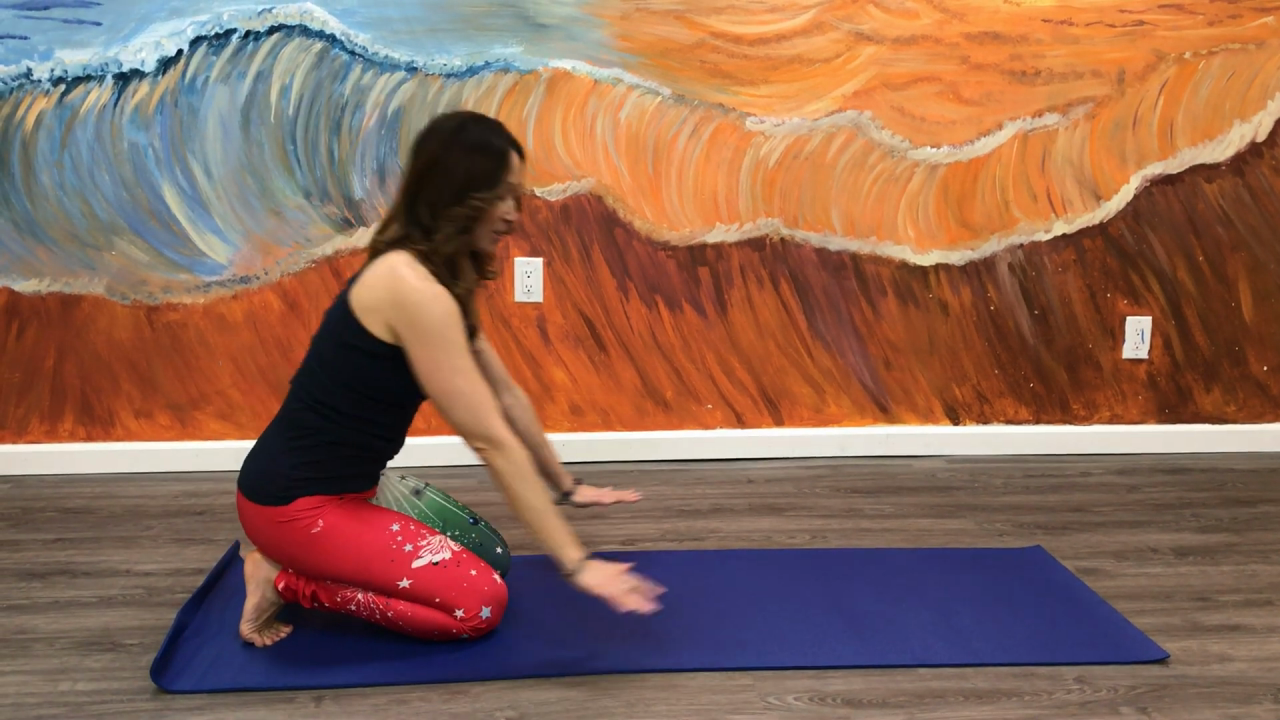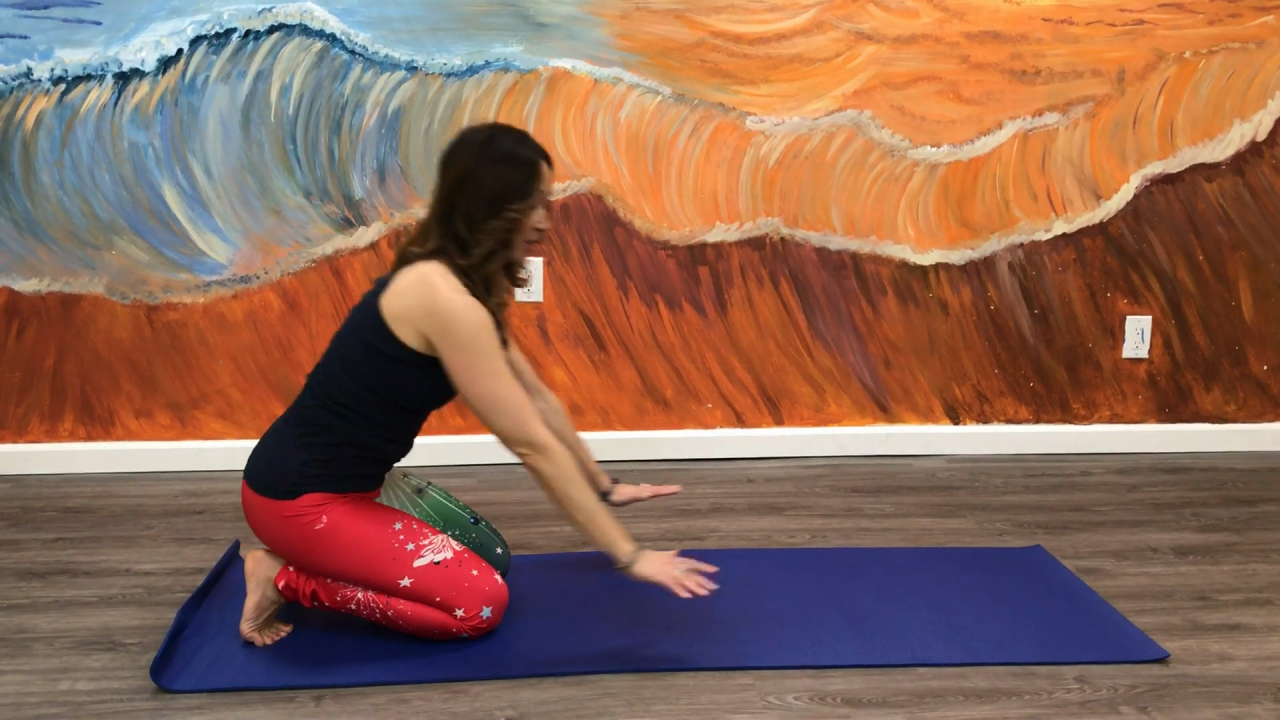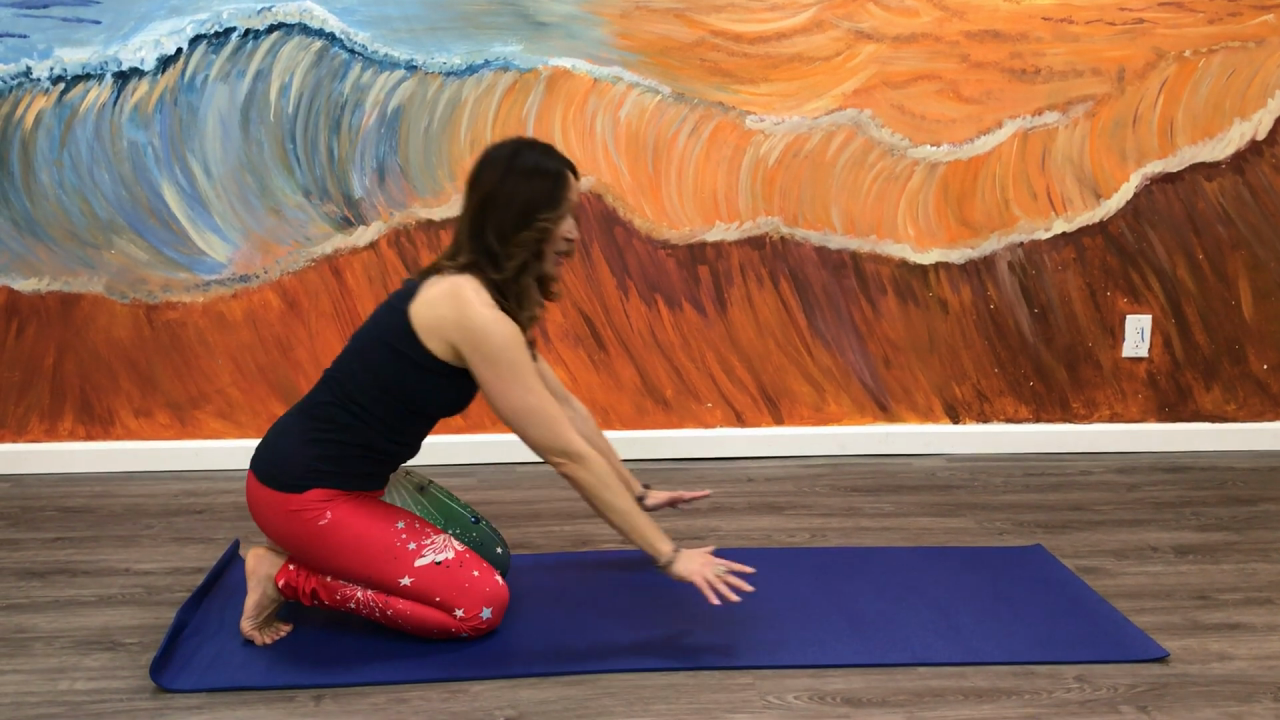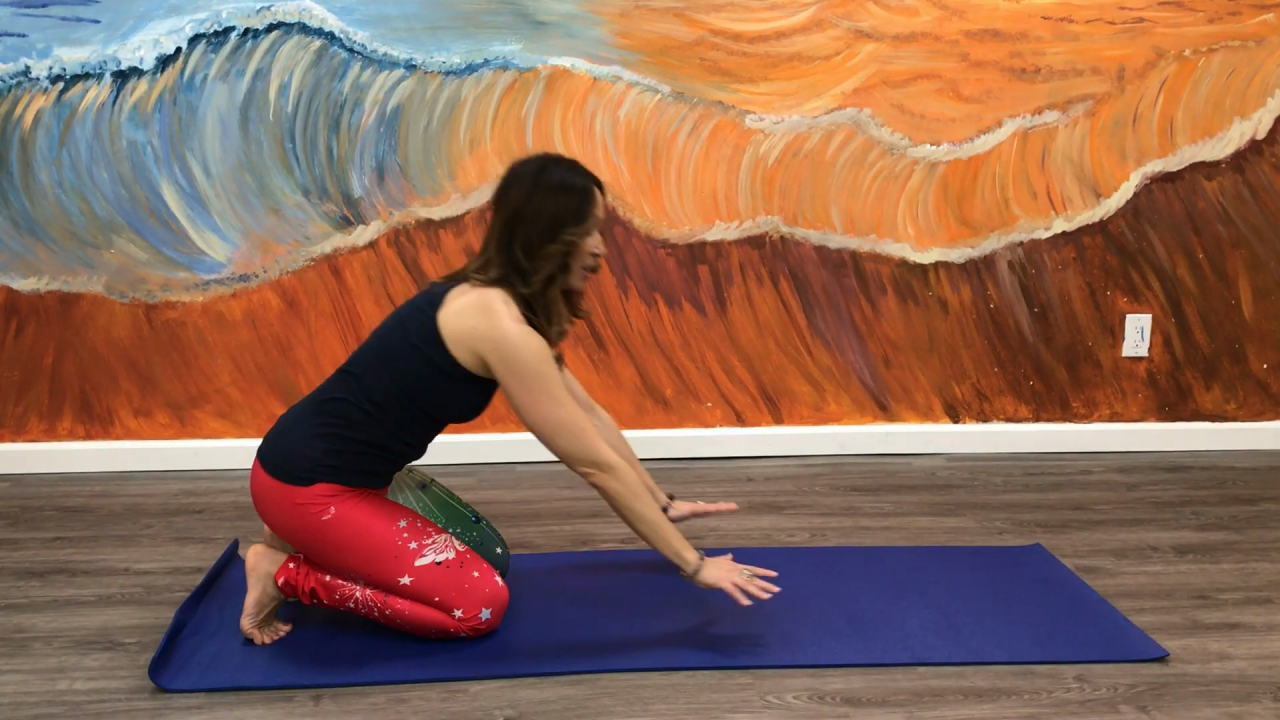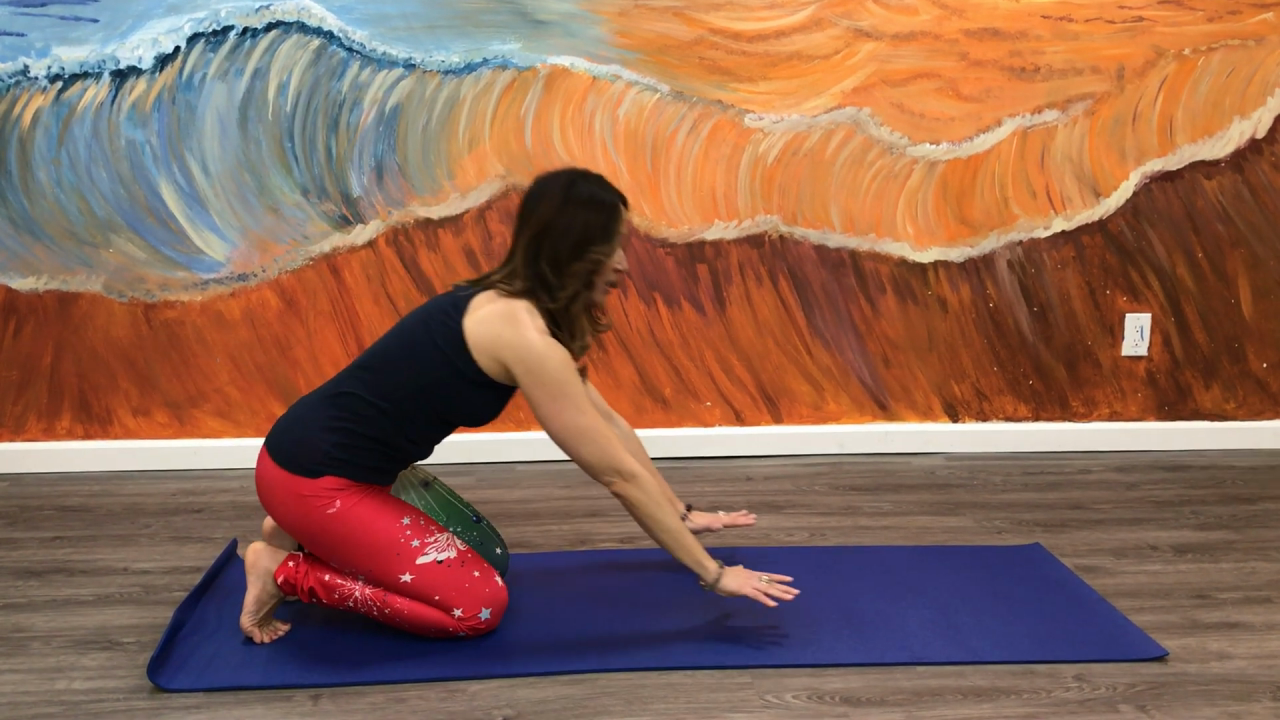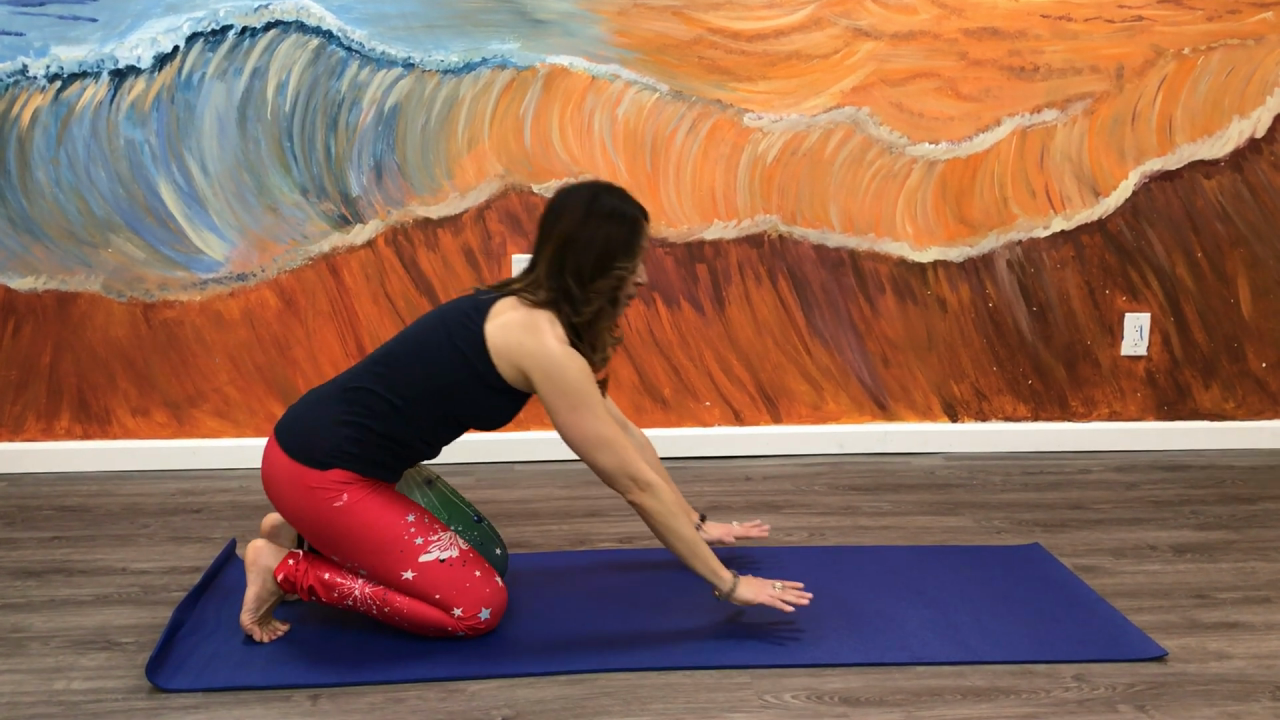
dt=0.1s
person 1, frame 1
left shoulder: (425, 274)
right shoulder: (415, 290)
left elbow: (505, 395)
right elbow: (492, 440)
left wrist: (566, 488)
right wrist: (576, 563)
left hip: (335, 488)
right hip: (294, 501)
left knee: (469, 561)
right knee: (478, 601)
left ankle: (299, 561)
right ankle: (289, 580)
person 1, frame 2
left shoulder: (444, 280)
right shoulder: (445, 301)
left elbow: (535, 396)
right elbow: (534, 446)
left wrist: (605, 487)
right wrist: (630, 556)
left hip: (331, 483)
right hip: (300, 496)
left knee: (477, 555)
right knee: (479, 602)
left ankle: (299, 557)
right ankle: (288, 578)
person 1, frame 3
left shoulder: (469, 289)
right shoulder: (474, 313)
left elbow: (564, 407)
right elbow: (568, 454)
left wrist: (637, 493)
right wrist: (669, 556)
left hip: (337, 479)
right hip: (304, 489)
left knee: (477, 555)
right knee: (479, 602)
left ankle: (308, 553)
right ankle: (290, 576)
person 1, frame 4
left shoulder: (492, 299)
right shoulder: (499, 326)
left elbow: (588, 414)
right elbow: (597, 465)
left wrist: (662, 503)
right wrist: (694, 565)
left hip: (327, 468)
right hip: (309, 481)
left knee: (475, 553)
right knee: (478, 603)
left ankle: (300, 540)
right ankle: (287, 573)
person 1, frame 5
left shoulder: (512, 307)
right shoulder: (522, 334)
left elbow: (607, 424)
right elbow: (619, 474)
left wrist: (682, 513)
right wrist: (714, 574)
left hip: (334, 462)
right hip: (313, 474)
left knee: (477, 555)
right knee: (479, 603)
left ankle: (303, 538)
right ankle: (287, 570)
person 1, frame 6
left shoulder: (529, 313)
right shoulder: (542, 344)
left elbow: (622, 431)
right elbow: (636, 482)
left wrist: (696, 524)
right wrist: (729, 584)
left hip: (334, 451)
right hip: (319, 467)
left knee: (475, 557)
right knee: (477, 605)
left ankle: (302, 532)
right ankle: (284, 568)
